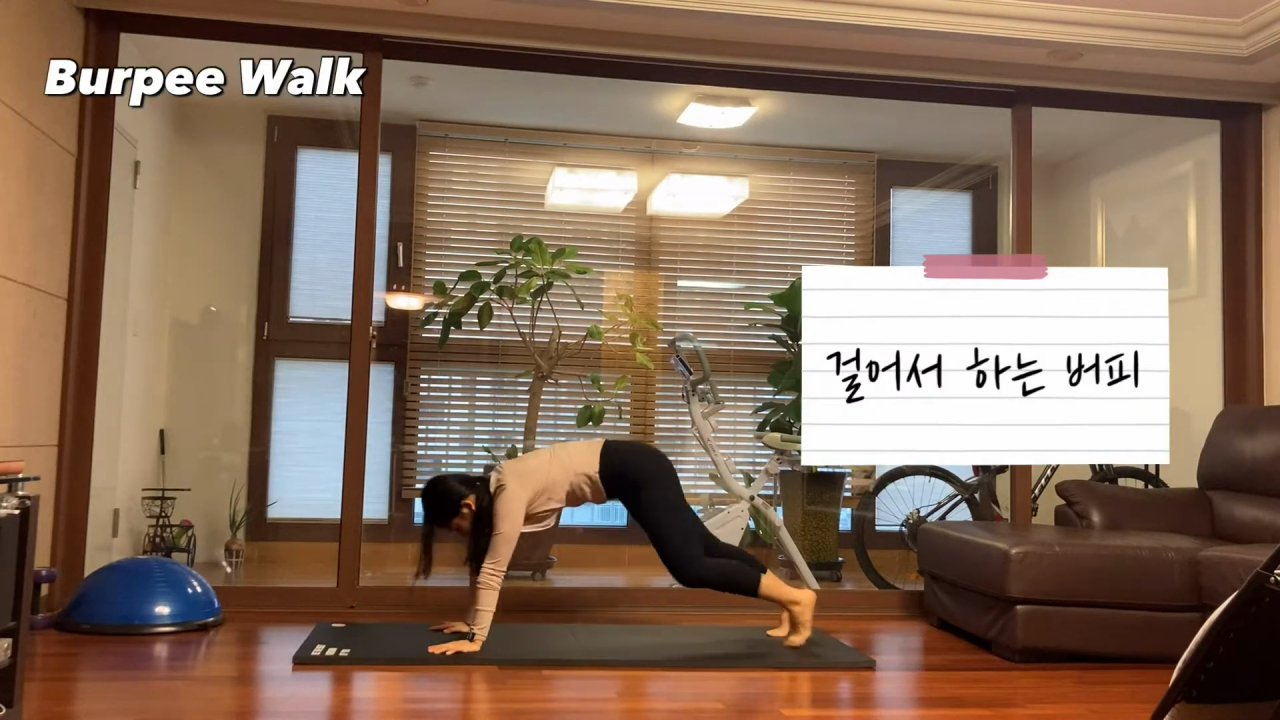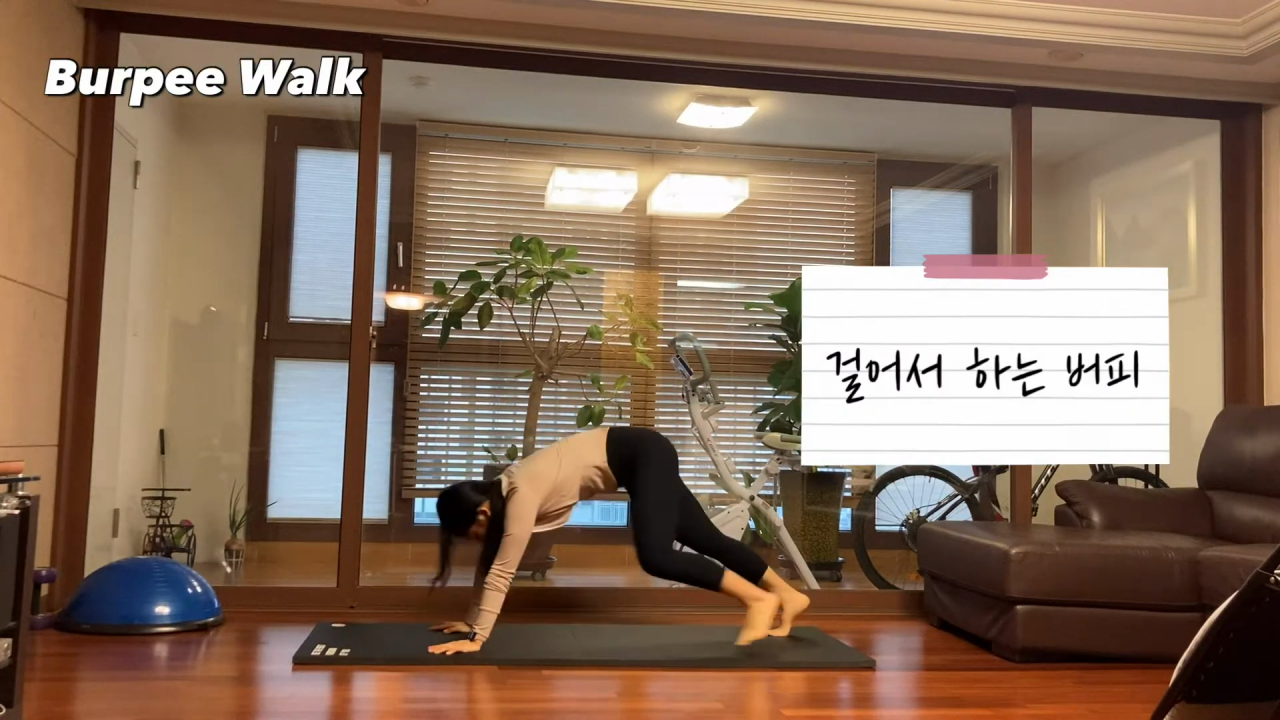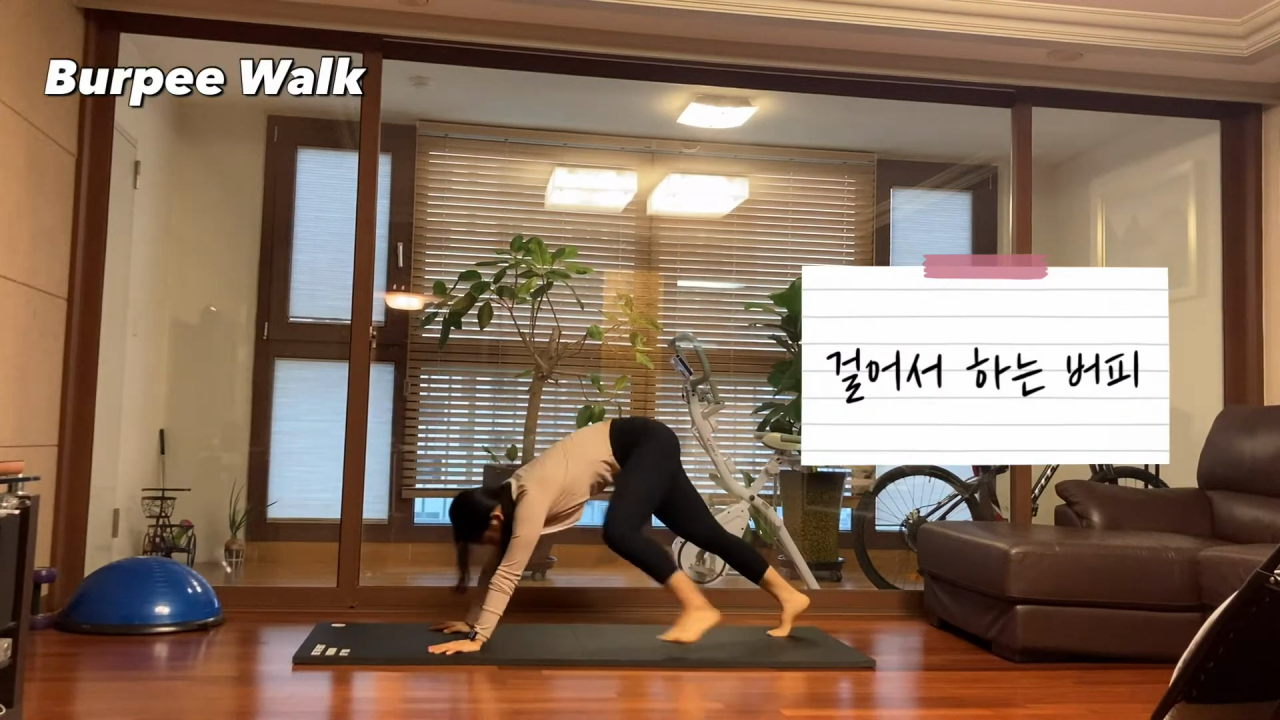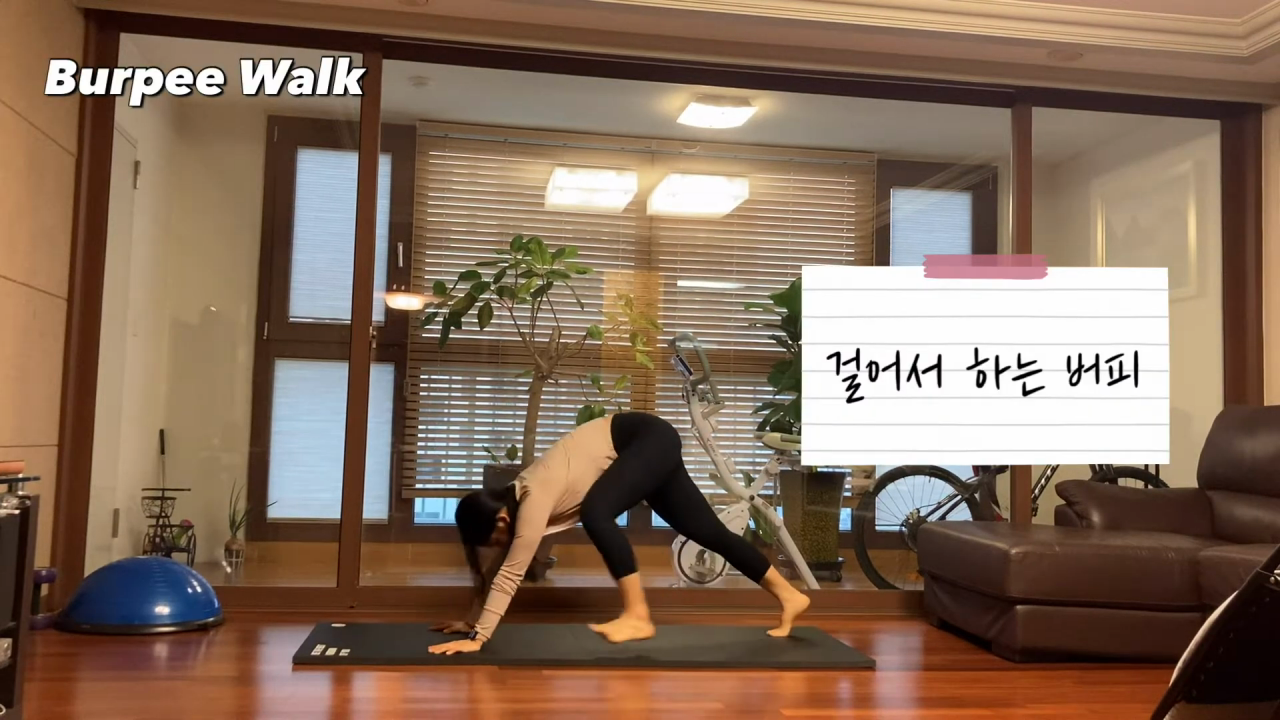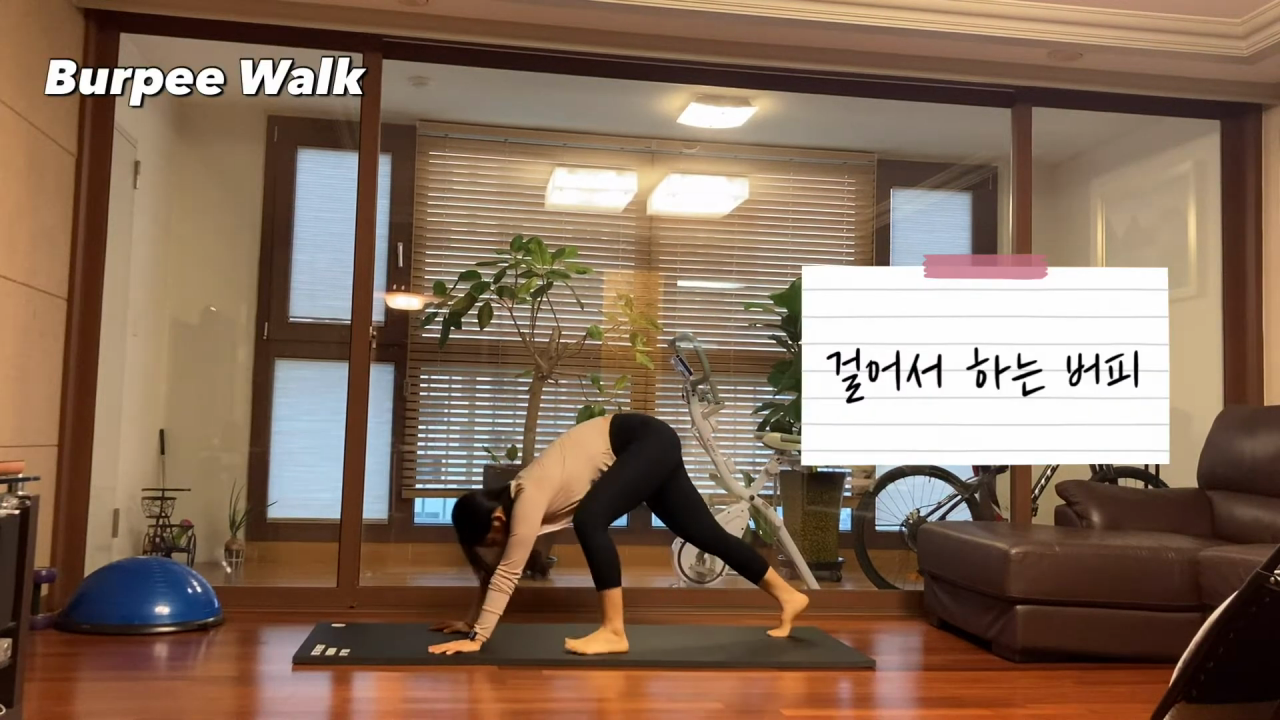
dt=0.1s
person 1, frame 1
left shoulder: (508, 494)
right shoulder: (491, 490)
left elbow: (494, 569)
right elbow: (486, 564)
left wrist: (476, 637)
right wrist: (472, 620)
left hip: (638, 469)
right hip: (629, 472)
left knee: (689, 566)
right knee: (704, 549)
left ankle: (795, 598)
right ankle: (787, 599)
person 1, frame 2
left shoulder: (520, 499)
right shoulder: (499, 495)
left elbow: (502, 573)
right elbow: (491, 566)
left wrist: (476, 638)
right wrist: (470, 621)
left hip: (644, 452)
right hip: (635, 456)
left knee: (654, 553)
right knee: (702, 538)
left ankle: (758, 600)
right ankle: (788, 597)
person 1, frame 3
left shoulder: (531, 501)
right shoulder: (508, 497)
left elbow: (508, 573)
right elbow: (498, 567)
left wrist: (477, 637)
right wrist: (471, 620)
left hip: (648, 442)
right hip: (639, 445)
left knee: (618, 530)
right knee: (706, 533)
left ankle: (697, 607)
right ankle: (787, 596)
person 1, frame 4
left shoulder: (534, 501)
right shoulder: (515, 500)
left elbow: (510, 575)
right elbow: (501, 569)
left wrist: (478, 638)
right wrist: (472, 621)
left hip: (650, 437)
right hip: (641, 444)
left knee: (595, 515)
right knee: (706, 531)
left ankle: (637, 616)
right ankle: (789, 597)
person 1, frame 5
left shoulder: (528, 501)
right shoulder: (509, 498)
left elbow: (508, 574)
right elbow: (500, 570)
left wrist: (477, 638)
right wrist: (472, 621)
left hip: (649, 439)
right hip: (641, 445)
left knee: (590, 519)
right knee: (704, 534)
left ankle: (614, 631)
right ankle: (787, 596)
